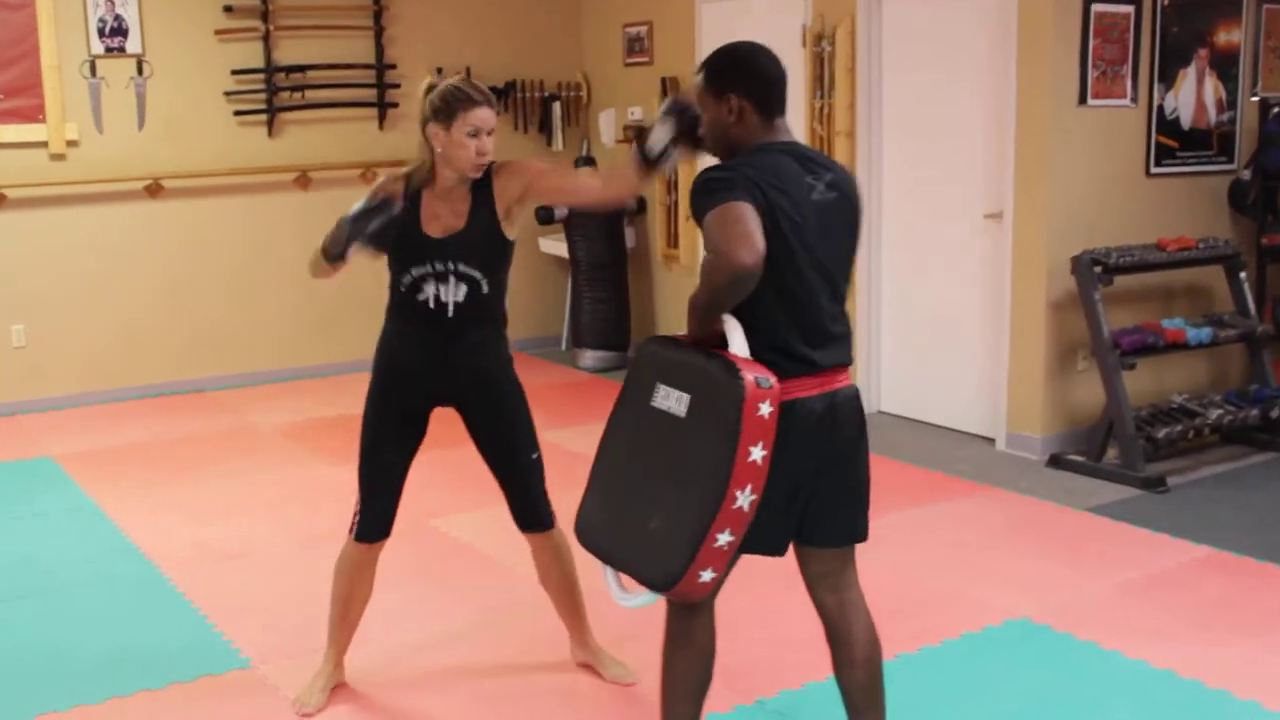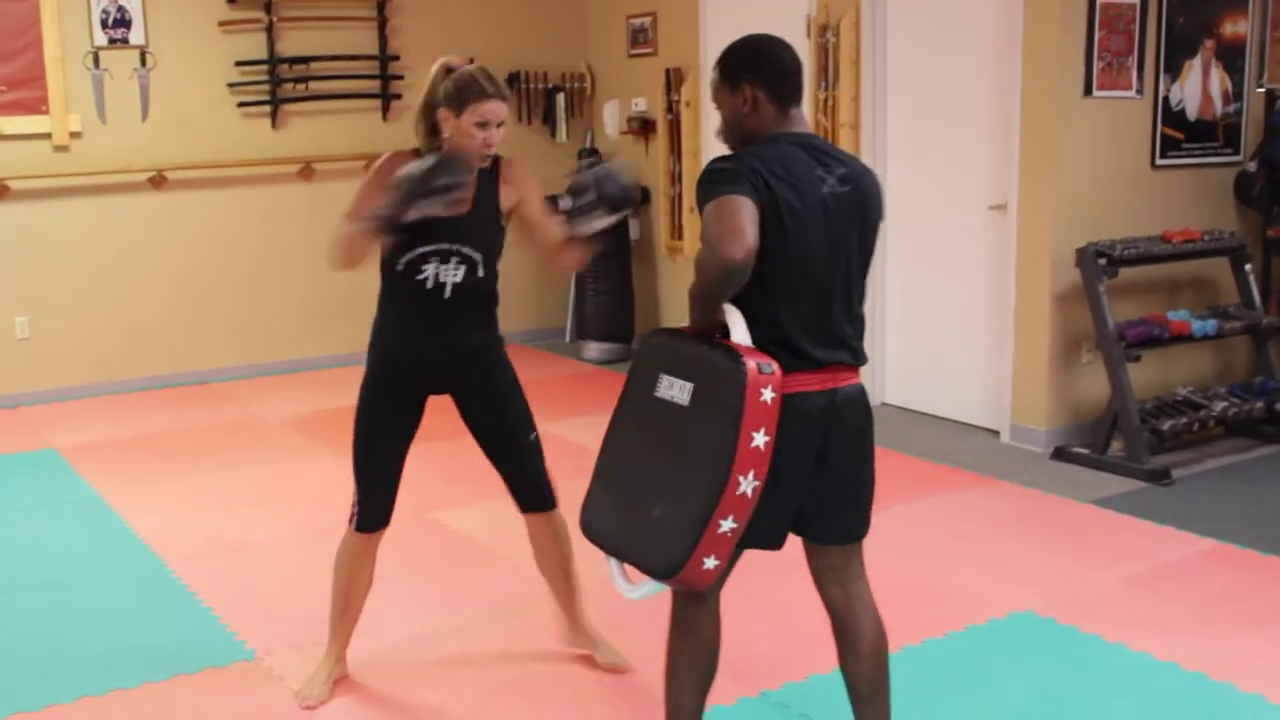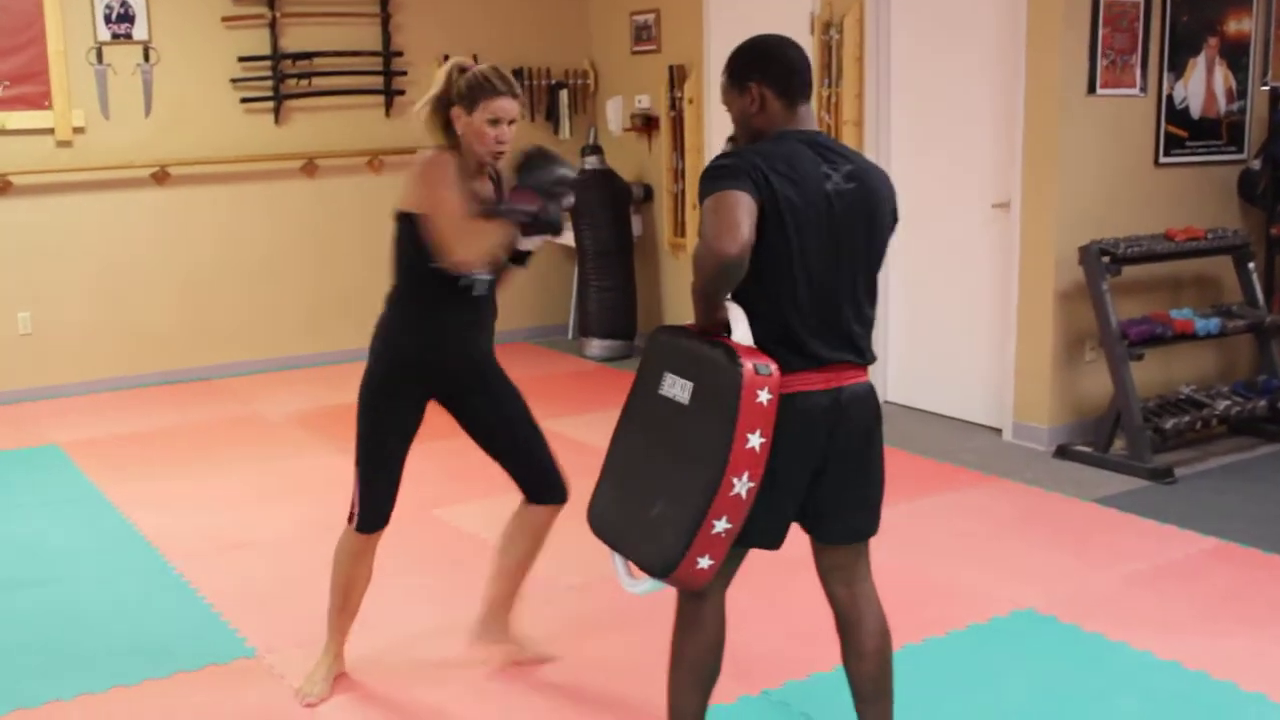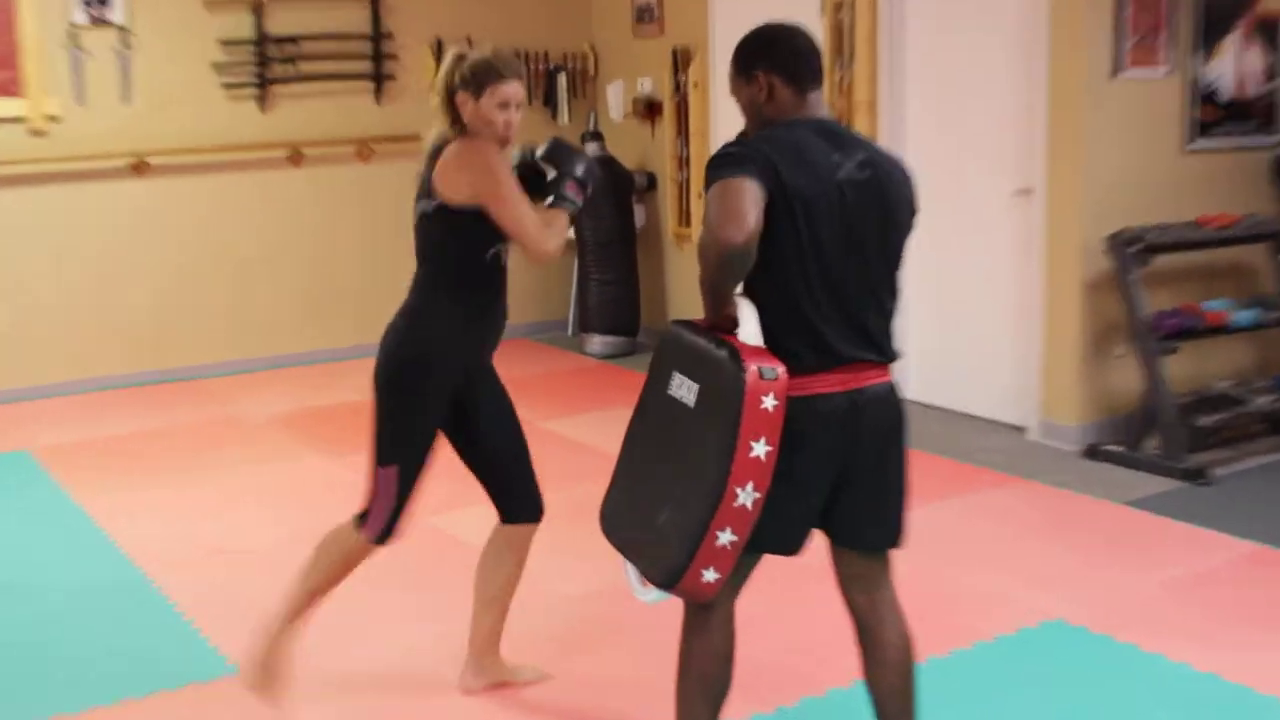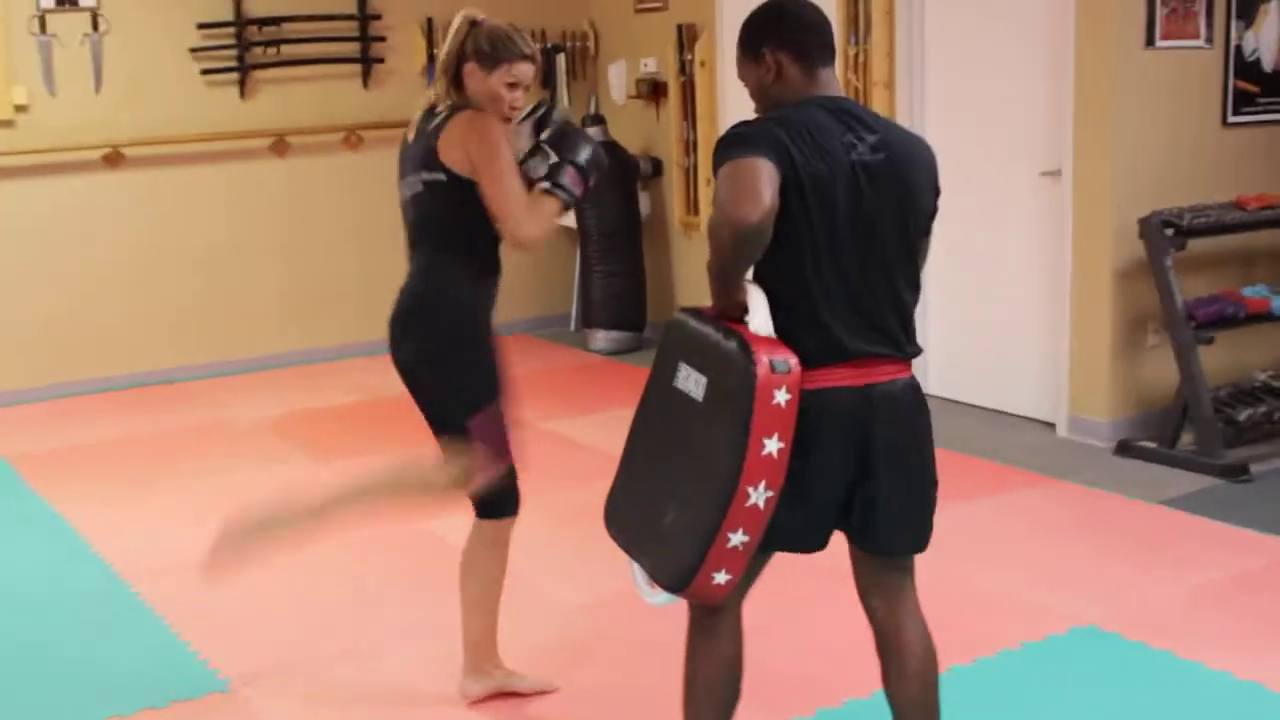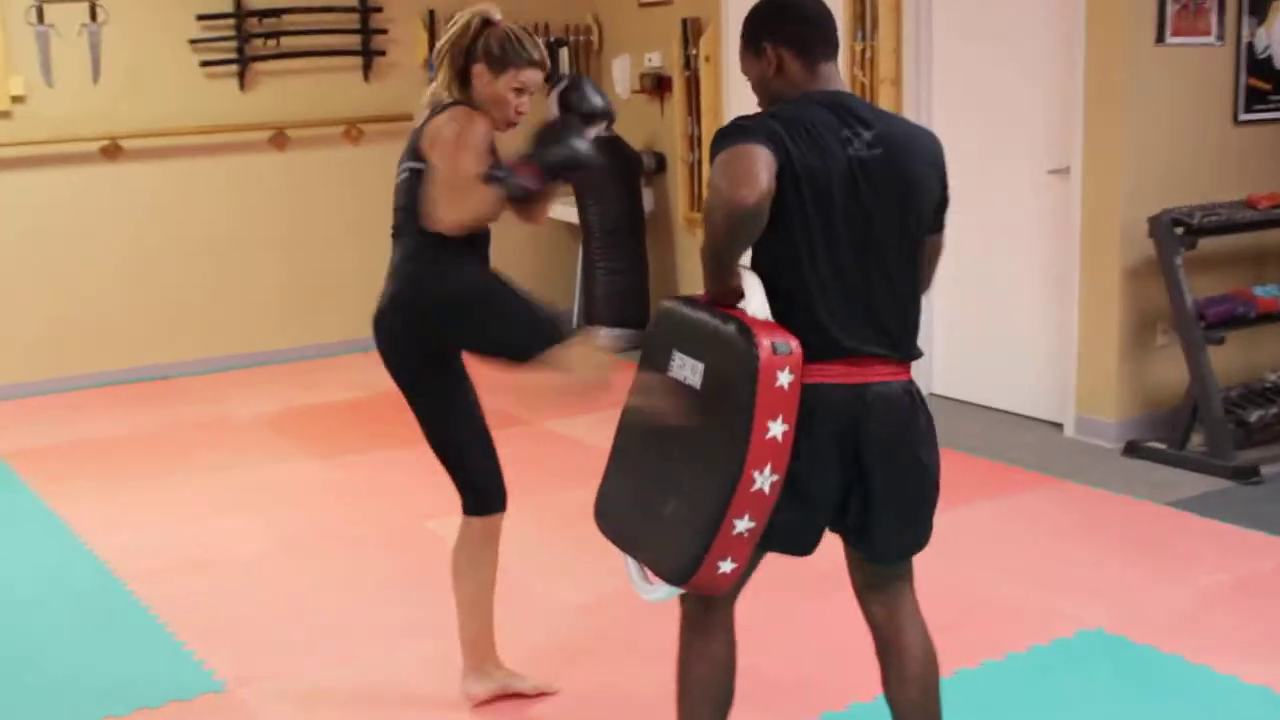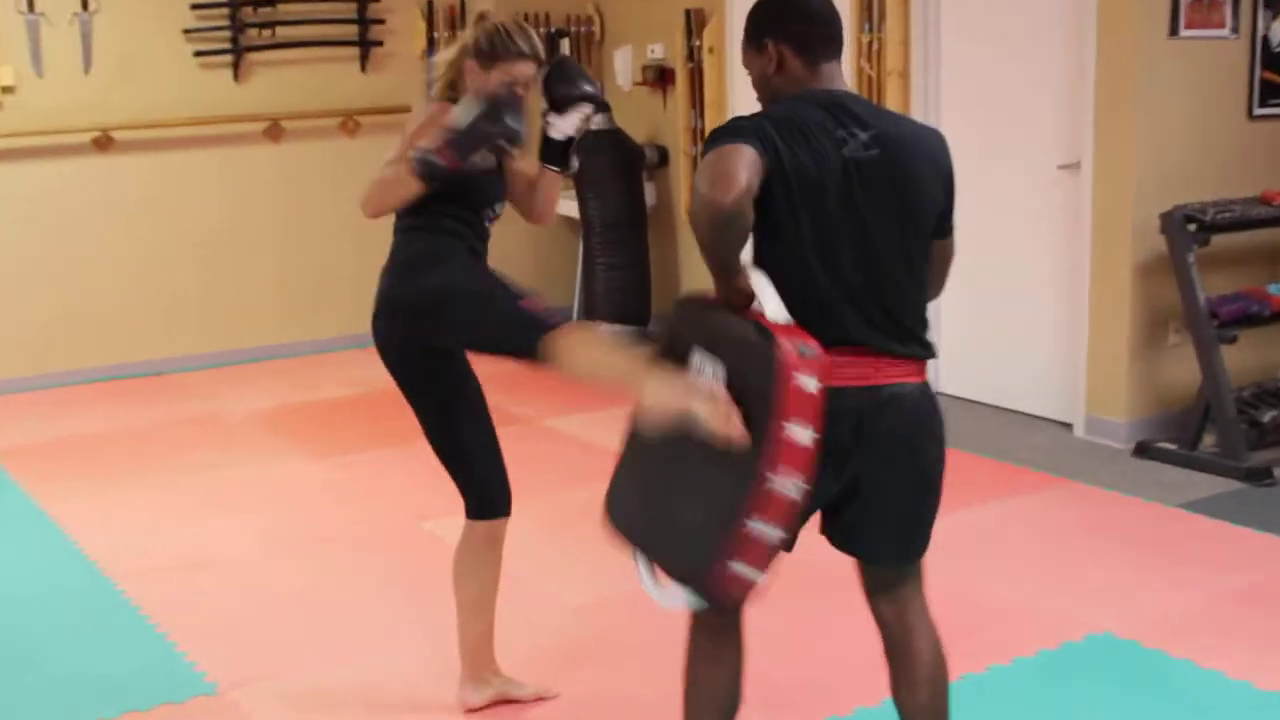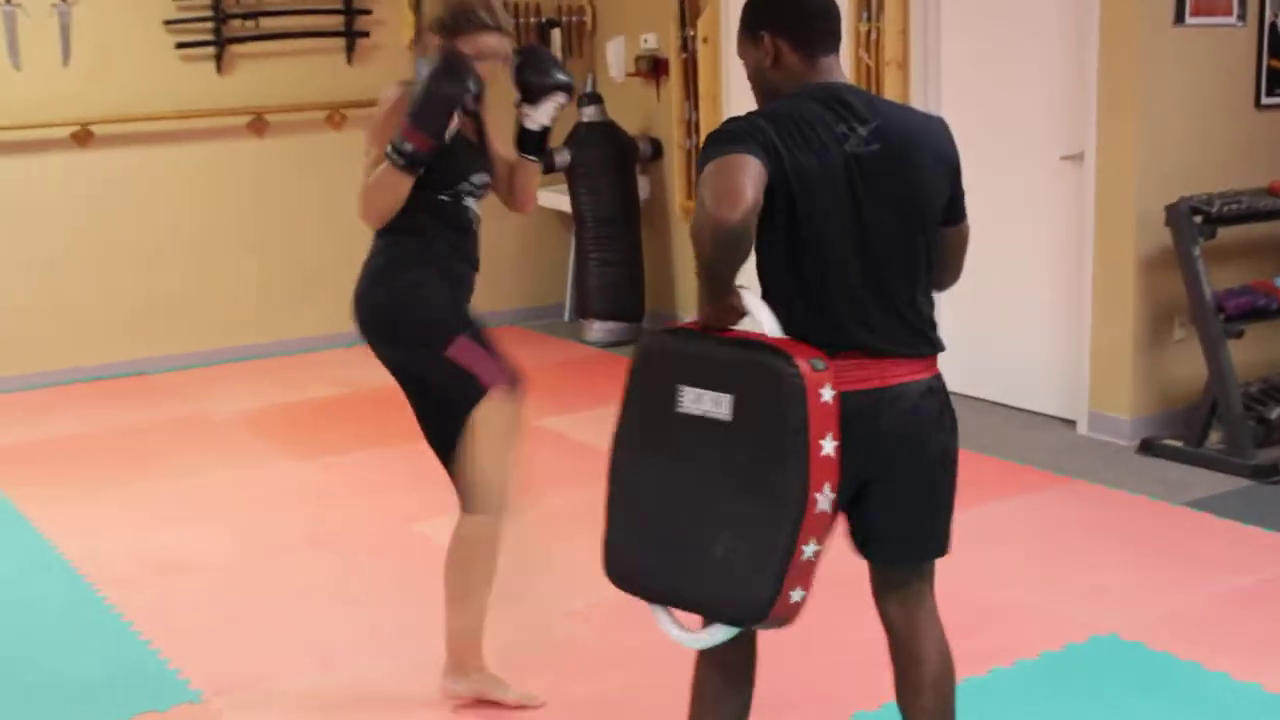
dt=0.1s
person 1, frame 1
left shoulder: (729, 182)
right shoulder: (839, 181)
left elbow: (742, 258)
left wrist: (699, 316)
right hip: (835, 406)
right knee: (838, 590)
person 1, frame 2
left shoulder: (738, 172)
right shoulder: (862, 180)
left elbow: (730, 251)
left wrist: (702, 309)
right hip: (843, 401)
left knee: (697, 582)
right knee: (846, 584)
person 1, frame 3
left shoulder: (741, 168)
right shoulder: (874, 181)
left elbow: (728, 246)
left wrist: (705, 306)
left hip: (767, 405)
right hip: (851, 400)
left knee: (703, 580)
right knee: (851, 583)
person 1, frame 4
left shoulder: (751, 158)
right shoulder: (890, 172)
left elbow: (732, 234)
left wrist: (715, 301)
left hip: (783, 406)
right hip: (871, 401)
left knee: (710, 588)
right knee: (872, 590)
person 1, frame 5
left shoulder: (760, 139)
right shoulder: (912, 152)
left elbow: (747, 214)
left wrist: (725, 288)
left hip: (796, 400)
right hip: (891, 397)
right knee: (893, 595)
person 1, frame 6
left shoulder: (759, 134)
right shoulder: (921, 148)
left elbow: (741, 197)
left wrist: (719, 276)
left hip: (788, 399)
right hip: (889, 398)
left knee: (708, 590)
right knee: (892, 600)
person 1, frame 7
left shoulder: (755, 136)
right shoulder: (926, 147)
left elbow: (722, 198)
right elbow: (931, 280)
left wrist: (729, 279)
right hip: (901, 400)
right knee: (901, 601)
person 1, frame 8
left shoulder: (752, 137)
right shoulder: (928, 136)
left elbow: (726, 214)
right elbow: (946, 269)
left wrist: (716, 295)
right hip: (910, 402)
right knee: (910, 604)
person 2, frame 1
left shoulder: (508, 185)
right shoulder: (397, 193)
left elbow: (610, 189)
right elbow: (320, 266)
left wrist: (659, 145)
right wrist: (342, 240)
left hip: (484, 370)
right hip: (403, 371)
left knee: (537, 518)
right knee: (370, 527)
left ankle: (584, 642)
right ankle: (331, 666)
person 2, frame 2
left shoulder: (503, 176)
right shoulder: (396, 168)
left elbow: (569, 258)
right elbow: (344, 256)
right wrist: (398, 207)
left hip: (476, 356)
right hip: (401, 354)
left knee: (538, 499)
right knee: (369, 518)
left ankle: (576, 627)
right ankle: (334, 658)
person 2, frame 3
left shoulder: (489, 178)
right shoulder: (434, 166)
left elbow: (493, 262)
right elbow: (463, 254)
left wrist: (529, 228)
right wrist: (523, 204)
left hip: (469, 360)
right hip: (405, 358)
left knee: (546, 489)
right knee: (369, 517)
left ankle: (495, 623)
right ankle: (330, 656)
person 2, frame 4
left shoulder: (452, 158)
right shoulder: (478, 156)
right elbow: (541, 243)
left wrist: (535, 186)
right wrist: (570, 187)
left hip: (460, 358)
right hip: (427, 350)
left knee: (522, 509)
right knee: (380, 521)
left ankle: (483, 660)
right ankle: (280, 634)
person 2, frame 5
left shoulder: (431, 125)
right shoulder: (480, 128)
right elbow: (524, 230)
left wrist: (538, 163)
right wrist: (570, 175)
left hip: (434, 319)
right hip: (447, 318)
left knee: (500, 503)
right knee: (482, 462)
left ankle: (482, 667)
right ankle: (281, 520)
person 2, frame 6
left shoulder: (451, 123)
right shoulder: (464, 124)
left elbow: (525, 214)
right elbow: (449, 217)
left wrist: (566, 143)
right wrist: (536, 170)
left hip: (409, 322)
right hip: (441, 296)
left knee: (484, 500)
right knee: (566, 343)
left ankle: (483, 668)
person 2, frame 7
left shoulder: (493, 130)
right shoulder: (442, 117)
left elbow: (538, 210)
right elbow: (374, 201)
left wrist: (560, 135)
right wrist: (446, 153)
left hip: (414, 320)
right hip: (426, 289)
left knee: (489, 503)
right knee: (551, 334)
right ankle: (667, 396)
person 2, frame 8
left shoulder: (470, 117)
right shoulder: (405, 105)
left elbow: (523, 197)
right elbow: (374, 209)
left wrist: (538, 120)
right wrist: (421, 128)
left hip: (436, 299)
right hip: (403, 294)
left knee: (482, 493)
right knee: (498, 391)
left ankle: (464, 666)
